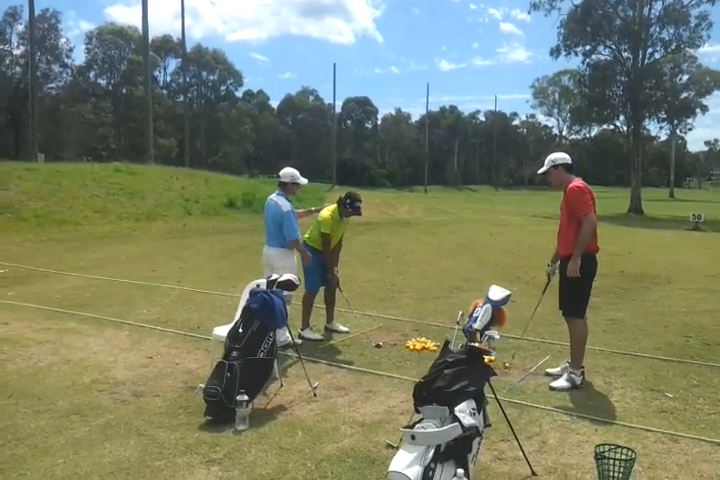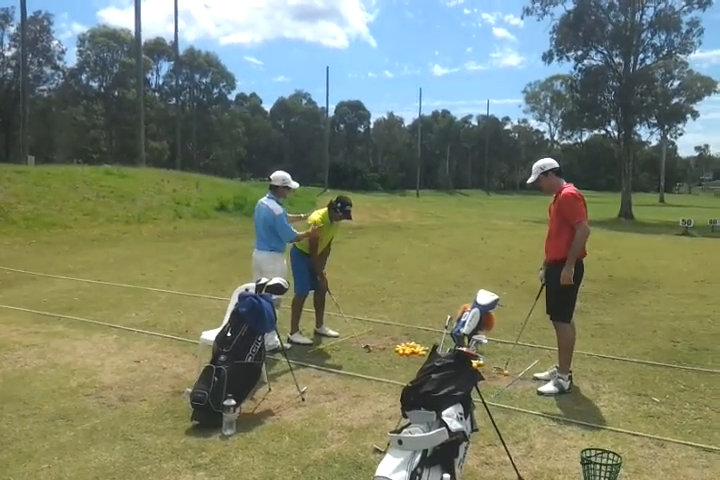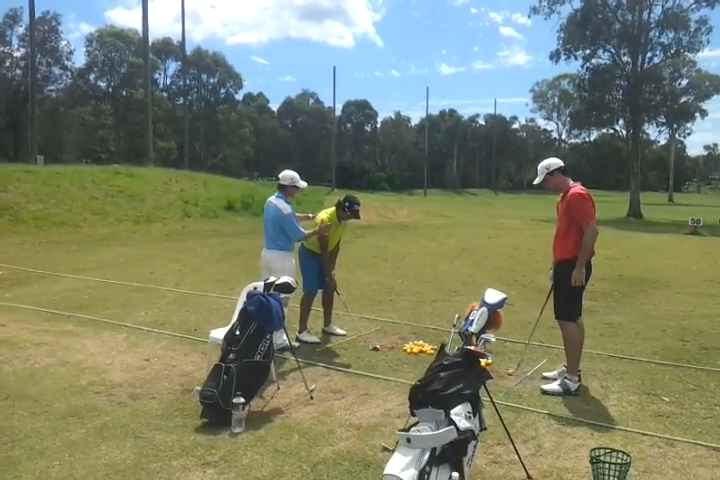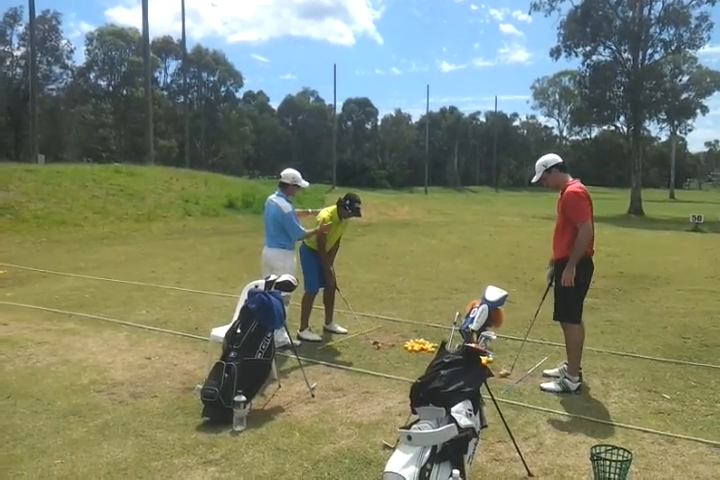
dt=0.4s
person 1, frame 1
left shoulder: (576, 189)
right shoulder: (569, 192)
left elbow: (590, 223)
left wrist: (575, 259)
right wrist: (553, 261)
left hip: (579, 263)
right hip: (570, 261)
left knee: (575, 316)
right knee: (573, 315)
left ankle: (576, 374)
right ankle: (574, 365)
person 1, frame 2
left shoulder: (569, 195)
right shoulder: (557, 198)
left elbow: (583, 230)
left wrist: (569, 266)
right wrist: (546, 266)
left hip: (566, 268)
right hip: (556, 266)
left knee: (562, 320)
right knee: (562, 320)
left ankle: (563, 378)
right ankle: (561, 369)
person 1, frame 3
left shoulder: (577, 195)
right shoulder: (564, 198)
left elbow: (592, 231)
left wrist: (579, 267)
right wrist: (555, 266)
left hip: (574, 267)
right hip: (566, 265)
left knee: (567, 320)
right knee: (574, 319)
left ankle: (571, 379)
right ankle: (571, 369)
person 1, frame 4
left shoulder: (574, 193)
right shoulder: (566, 193)
left elbow: (586, 231)
left wrist: (570, 267)
right wrist: (554, 264)
left hip: (574, 267)
right hip: (567, 265)
left knee: (569, 321)
right knee: (573, 319)
left ankle: (572, 379)
right ankle: (572, 367)
person 2, frame 1
left shoulder: (271, 200)
right shoulder: (285, 206)
right elbow: (292, 239)
left wrist: (313, 210)
right wrist: (304, 254)
left hip: (269, 251)
right hip: (282, 255)
right knee: (283, 297)
right ankle: (281, 338)
person 2, frame 2
left shoulder: (261, 203)
right shoulder: (276, 209)
right elbow: (291, 237)
left wrist: (303, 217)
right wrist: (310, 234)
left hip: (259, 254)
right hip: (273, 258)
right ankle: (270, 342)
person 2, frame 3
left shoulder: (270, 202)
right shoulder: (284, 208)
right elbow: (299, 236)
left wrist: (311, 217)
right wrist: (317, 231)
left hip: (267, 253)
right hip: (281, 257)
right knee: (281, 299)
right ankle: (278, 340)
person 2, frame 4
left shoulder: (271, 200)
right shoulder: (285, 207)
right elbow: (299, 235)
right wrist: (318, 230)
left hip: (268, 251)
right hip: (282, 256)
right knee: (281, 297)
right ankle: (279, 338)
person 3, frame 1
left shoulder: (345, 217)
right shoulder: (327, 217)
left elbow: (338, 242)
right elbow: (326, 247)
left wrist: (335, 266)
right wrist: (331, 272)
left hip: (325, 252)
right hip: (311, 251)
left knee: (331, 285)
right knee: (312, 289)
left ankle: (330, 322)
right ankle: (304, 328)
person 3, frame 2
left shoulder: (335, 220)
right shoulder: (317, 220)
left elbow: (327, 245)
right elbow: (313, 250)
left wrist: (322, 269)
right wrist: (320, 274)
left hip: (314, 255)
right hip: (301, 254)
left knee: (321, 289)
right knee: (302, 292)
left ankle: (319, 326)
right ankle: (294, 333)
person 3, frame 3
left shoulder: (343, 220)
right shoulder: (325, 219)
left elbow: (336, 245)
right elbow: (324, 249)
left wrist: (332, 270)
right wrist: (329, 275)
left hip: (322, 254)
right hip: (309, 253)
left knee: (329, 288)
right knee: (311, 291)
left ankle: (327, 325)
right ankle: (302, 331)
person 3, frame 4
left shoulder: (344, 218)
right shoulder: (326, 217)
left elbow: (336, 243)
right elbow: (321, 247)
left wrist: (330, 266)
right wrist: (327, 271)
left hip: (323, 252)
right hip: (310, 251)
left knee: (331, 286)
right knee: (312, 289)
left ankle: (329, 323)
right ankle: (303, 329)
